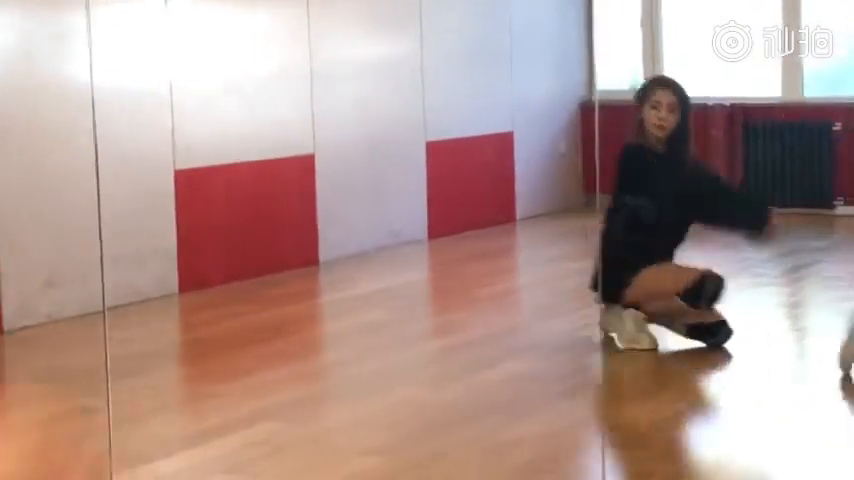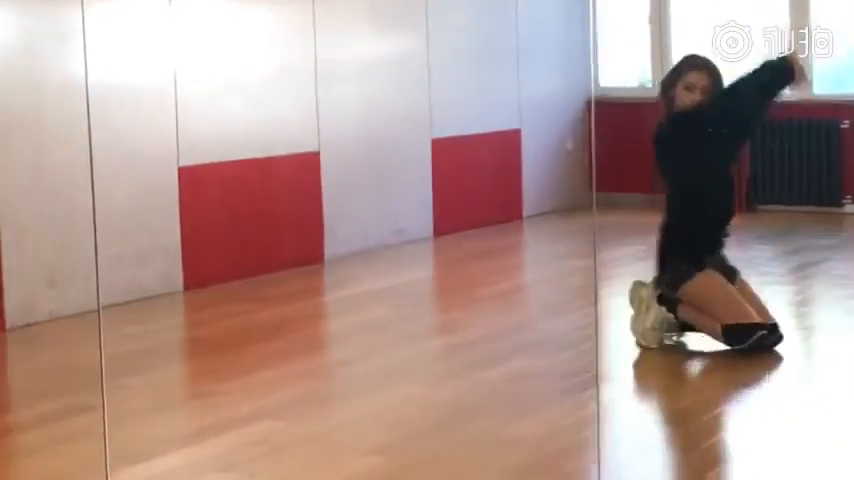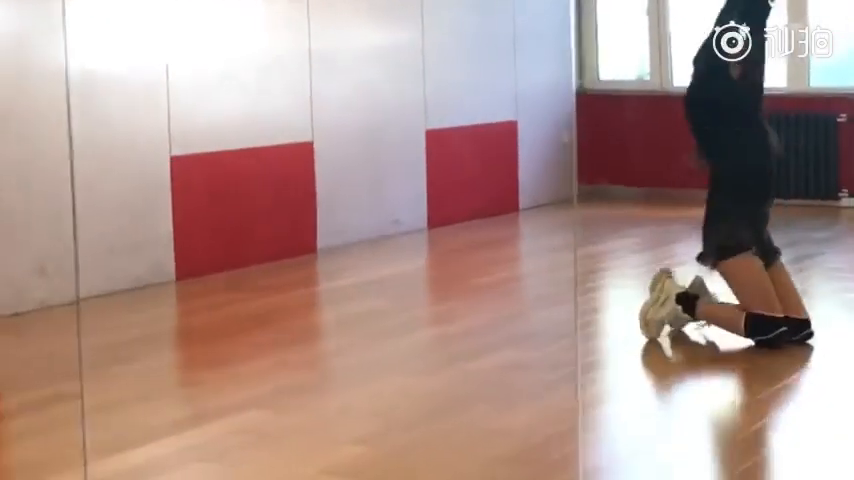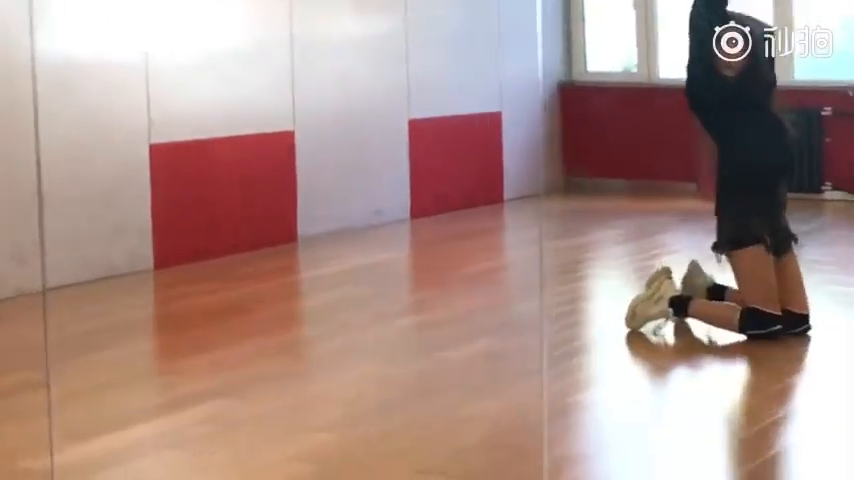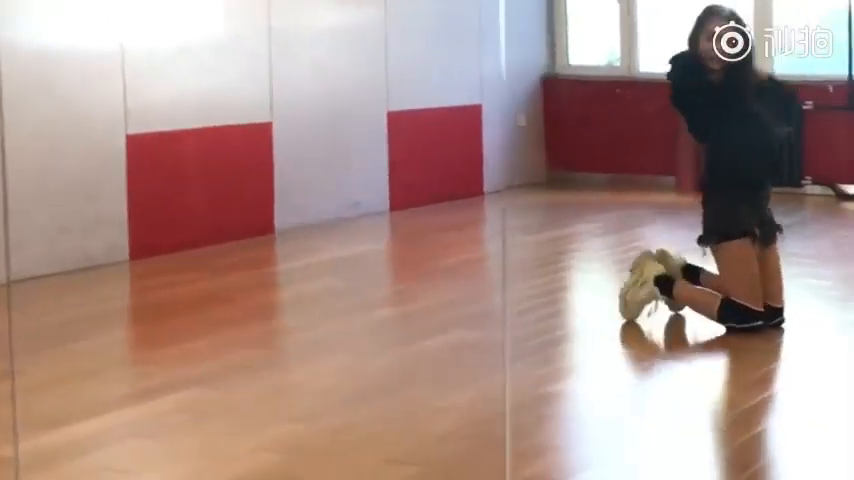
dt=0.2s
person 1, frame 1
left shoulder: (675, 160)
right shoulder: (634, 158)
left elbow: (711, 194)
left hip: (650, 262)
right hip: (622, 268)
left knee: (716, 330)
right knee: (707, 286)
left ankle: (633, 307)
right ankle: (631, 311)
person 1, frame 2
left shoulder: (708, 130)
right shoulder: (673, 133)
right elbow: (726, 106)
right wrist: (785, 69)
left hip: (708, 255)
right hip: (684, 258)
left knee: (768, 334)
right knee: (753, 335)
left ankle: (671, 310)
right ankle: (665, 304)
person 1, frame 3
left shoulder: (740, 100)
right shoulder: (704, 100)
left hip: (754, 229)
right hip: (730, 227)
left knee: (799, 328)
right knee: (771, 329)
left ankle: (698, 304)
right ankle: (684, 302)
person 1, frame 4
left shoulder: (754, 87)
right shoulder: (706, 90)
left hip: (771, 211)
right hip: (742, 211)
left knee: (797, 321)
right knee: (766, 324)
left ankle: (706, 291)
right ankle: (676, 302)
person 1, frame 5
left shoulder: (741, 86)
right shoulder: (691, 86)
left hip: (756, 201)
right hip: (728, 201)
left knee: (772, 314)
right knee: (747, 317)
left ankle: (682, 272)
right ankle: (661, 281)
